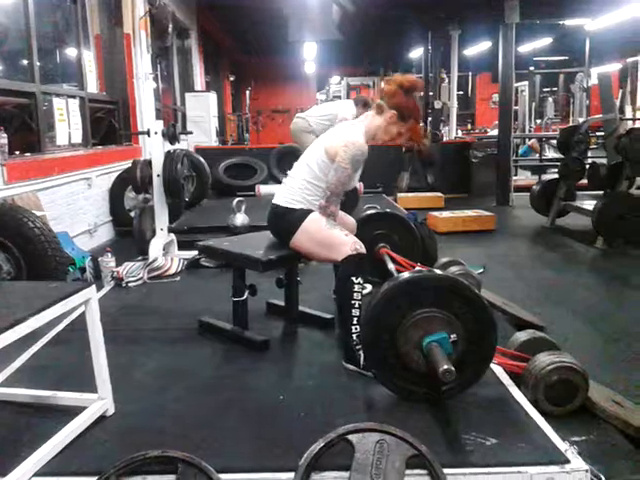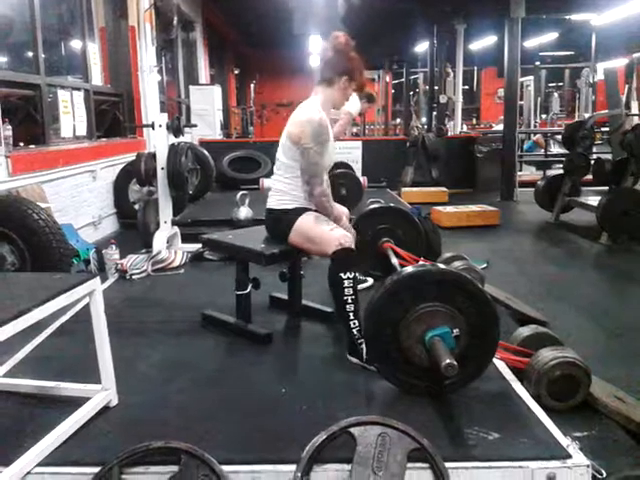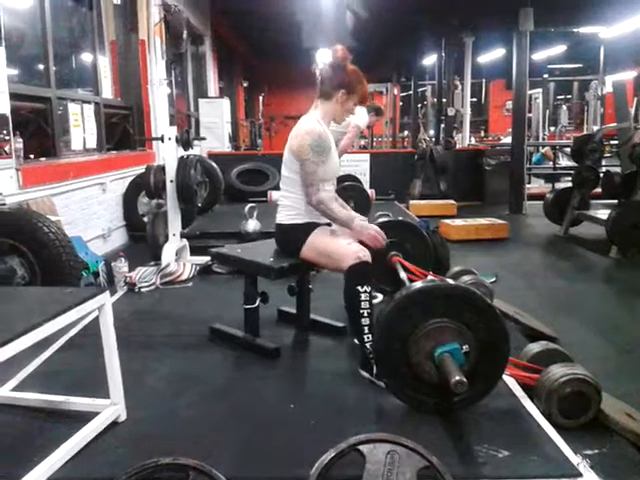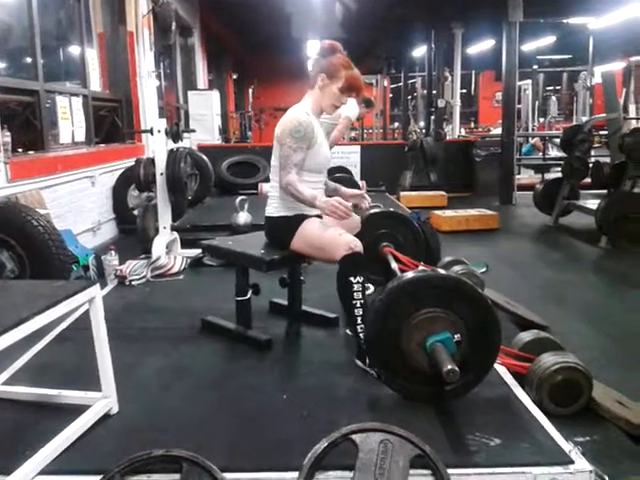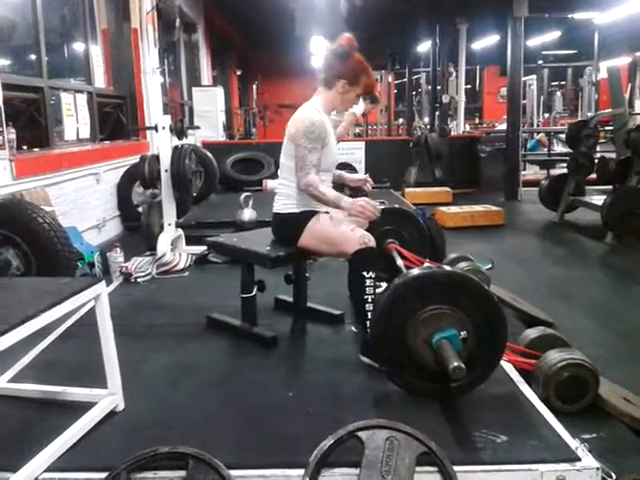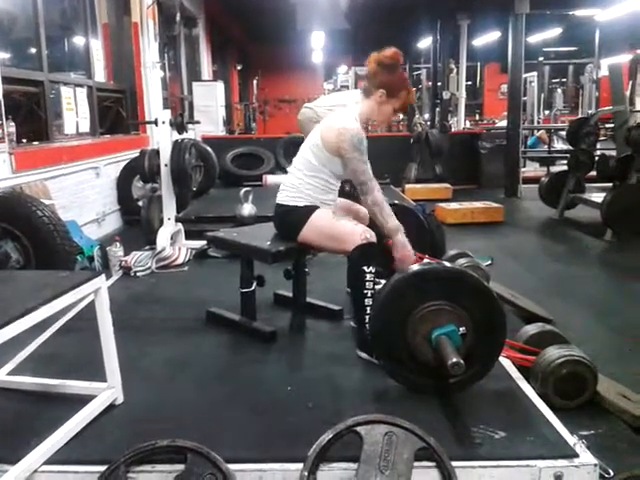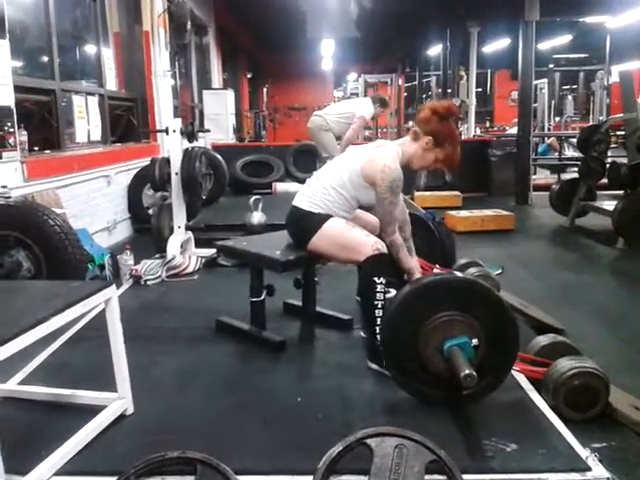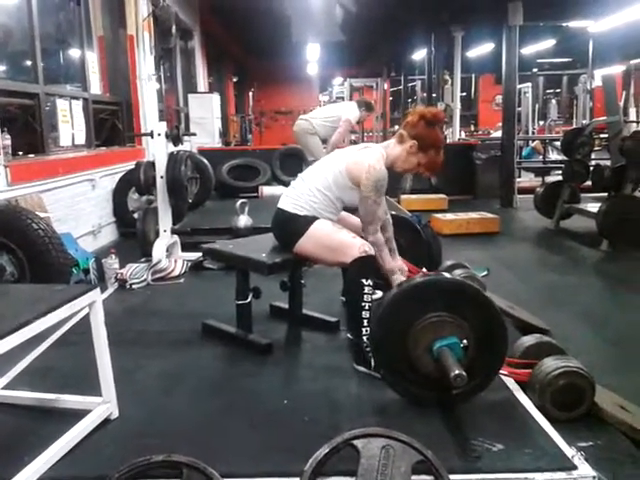
dt=0.5s
person 1, frame 1
left shoulder: (353, 129)
right shoulder: (355, 146)
right elbow: (329, 202)
left wrist: (340, 232)
right wrist: (337, 237)
left hip: (299, 208)
right hip: (289, 214)
left knee: (355, 231)
right knee: (353, 253)
right ankle: (354, 351)
person 1, frame 2
left shoulder: (313, 111)
right shoulder: (314, 120)
right elbow: (316, 187)
left wrist: (339, 215)
right wrist: (338, 221)
left hip: (300, 206)
right hip: (286, 213)
left knee: (354, 223)
right knee: (343, 245)
left ankle: (354, 292)
right ankle: (357, 345)
person 1, frame 3
left shoulder: (316, 127)
right shoulder: (313, 132)
right elbow: (315, 196)
left wrist: (353, 216)
right wrist: (355, 224)
left hip: (310, 222)
right hip: (296, 228)
left knee: (363, 238)
right knee: (359, 258)
left ankle: (363, 306)
right ankle: (371, 359)
person 1, frame 4
left shoulder: (311, 120)
right shoulder: (299, 121)
right elbow: (287, 180)
left wrist: (341, 192)
right wrist: (322, 201)
left hip: (306, 213)
right hip: (286, 219)
left knee: (357, 223)
right knee: (350, 249)
left ankle: (359, 294)
right ankle: (365, 348)
person 1, frame 5
left shoulder: (318, 116)
right shoulder: (312, 120)
right elbow: (306, 182)
left wrist: (345, 177)
right wrist: (346, 203)
left hip: (310, 211)
right hip: (293, 217)
left knee: (365, 221)
right knee: (362, 244)
left ankle: (369, 292)
right ankle: (371, 345)
person 1, frame 6
left shoulder: (348, 118)
right shoulder: (349, 130)
left elbow: (367, 186)
right elbow: (368, 192)
left wrist: (392, 227)
right wrist: (398, 239)
left hip: (313, 202)
right hip: (295, 210)
left knee: (373, 221)
right knee: (364, 241)
left ankle: (371, 297)
right ankle: (368, 341)
person 1, frame 7
left shoulder: (388, 150)
right shoulder: (388, 167)
left elbow: (399, 216)
right elbow: (392, 233)
left wrist: (413, 260)
right wrist: (413, 275)
left hip: (321, 210)
right hip: (308, 217)
left knee: (381, 230)
right knee: (375, 251)
left ankle: (377, 307)
right ankle: (380, 352)
person 1, frame 8
left shoulder: (374, 153)
right shoulder: (374, 167)
left elbow: (382, 215)
right elbow: (372, 234)
left wrist: (395, 257)
right wrist: (394, 278)
left hip: (304, 211)
right hip: (293, 219)
left knee: (360, 232)
right knee: (362, 252)
left ankle: (355, 301)
right ankle: (364, 353)
